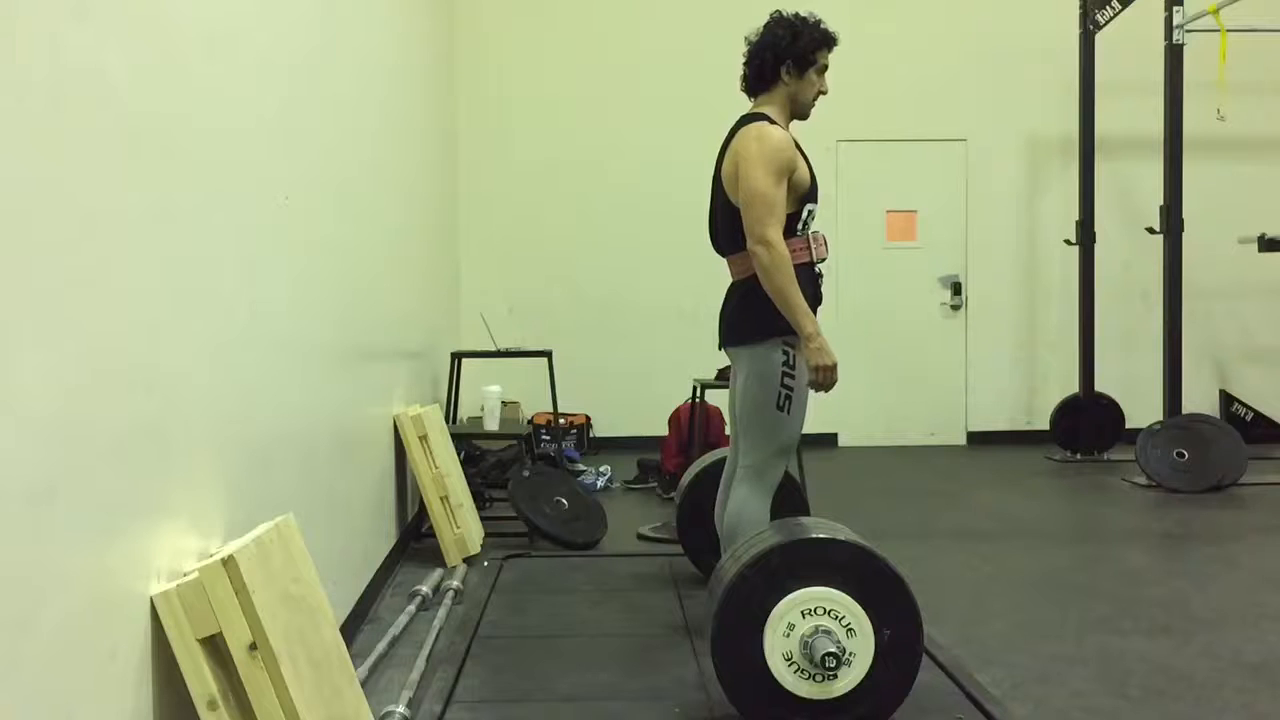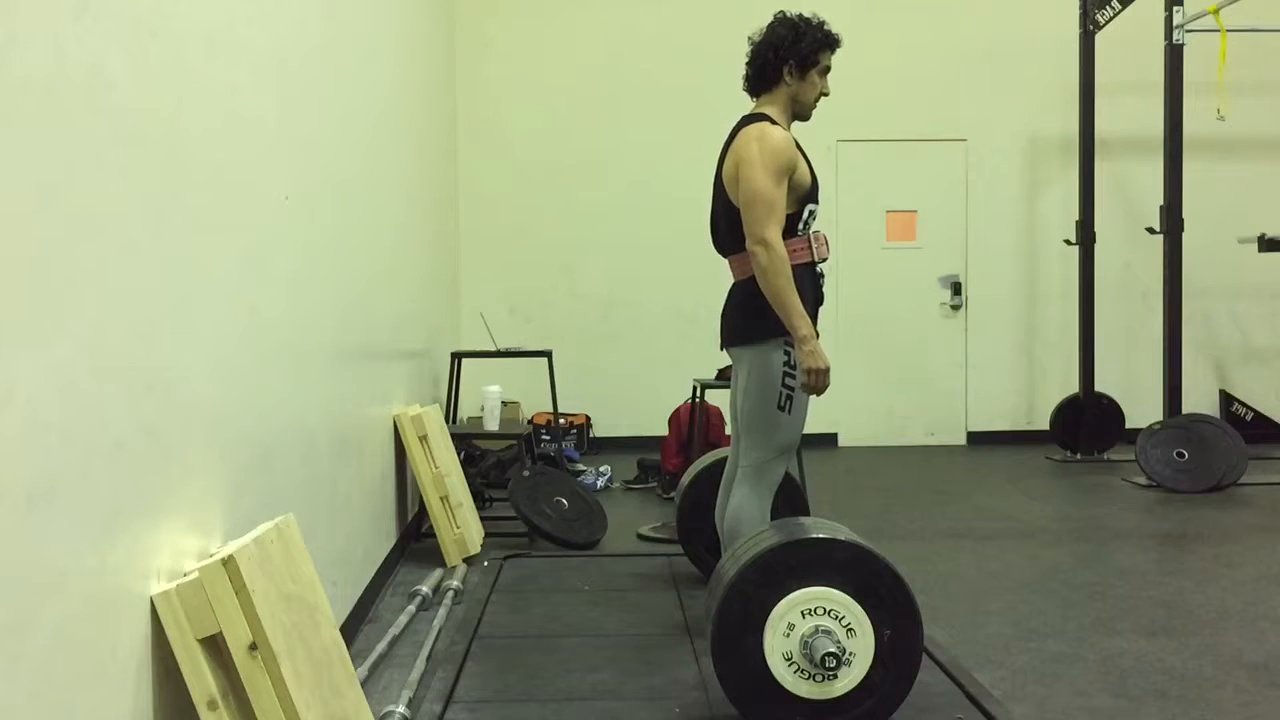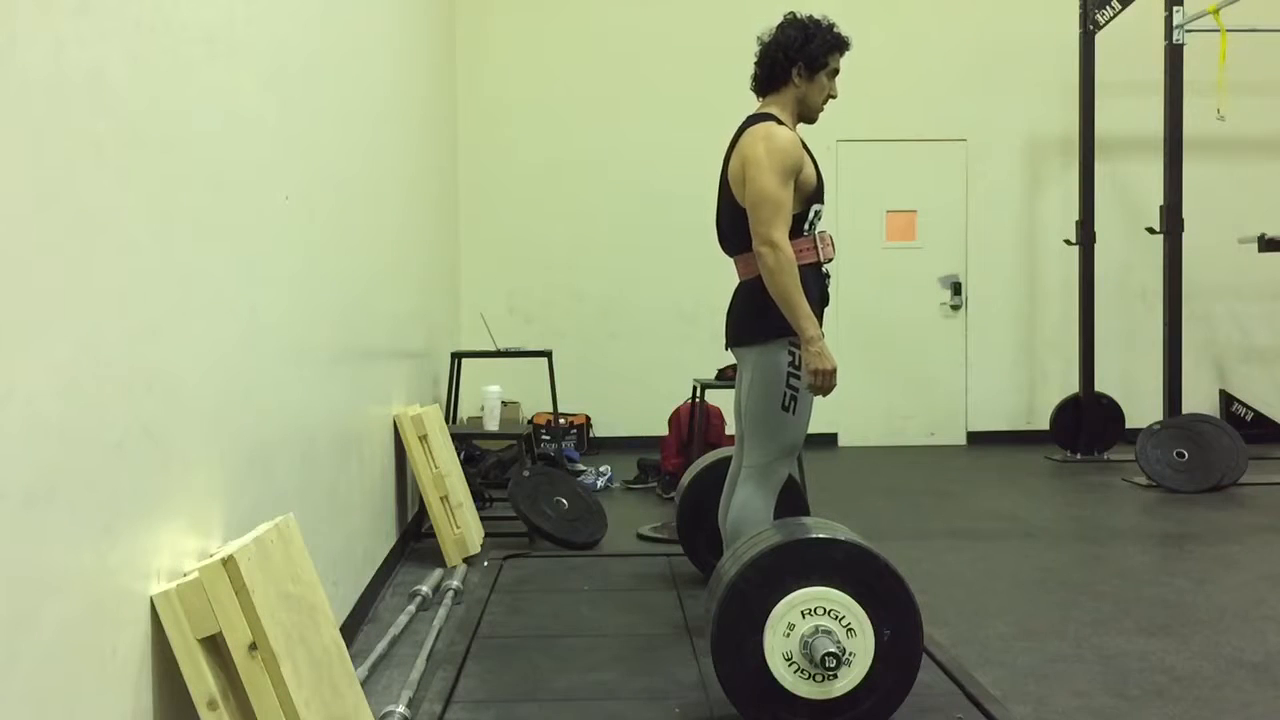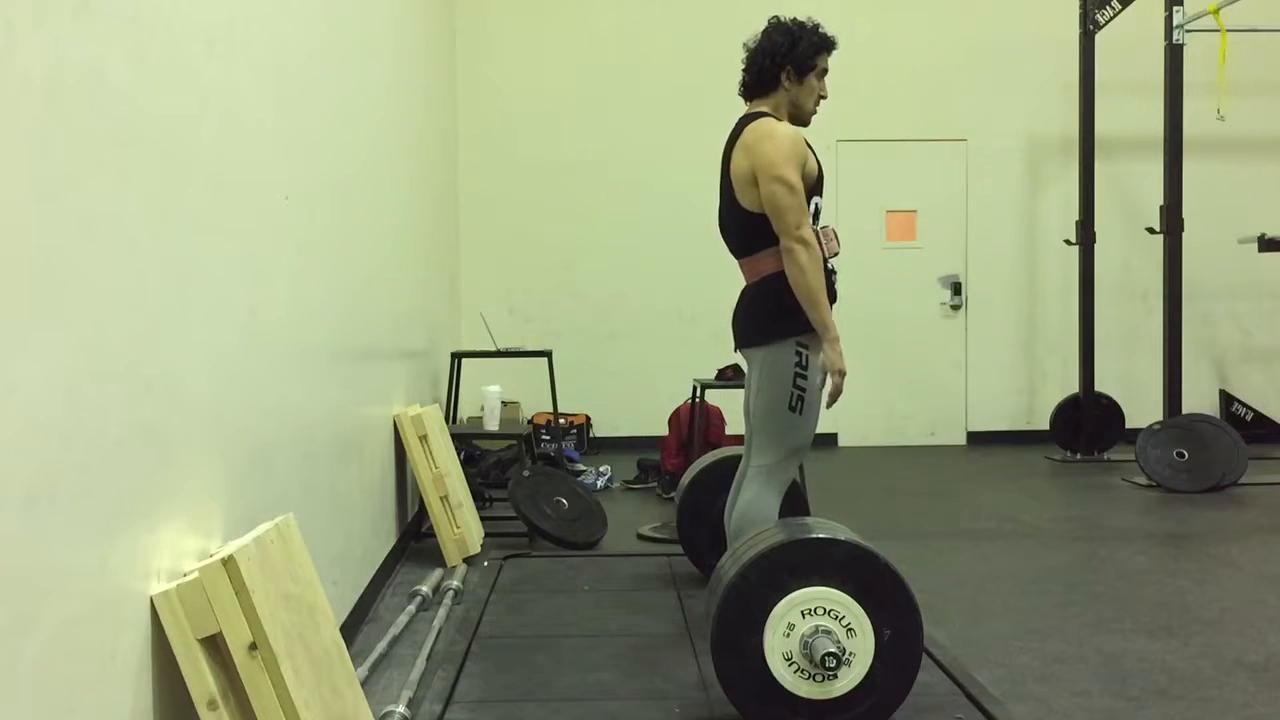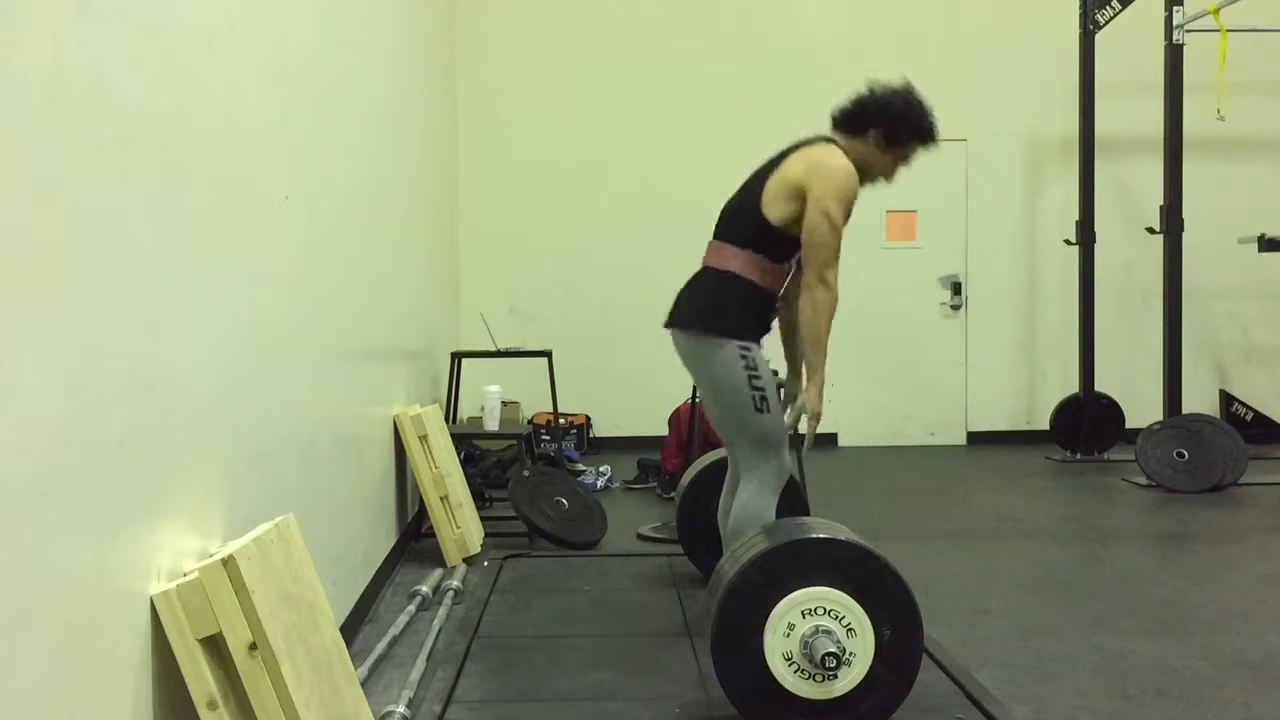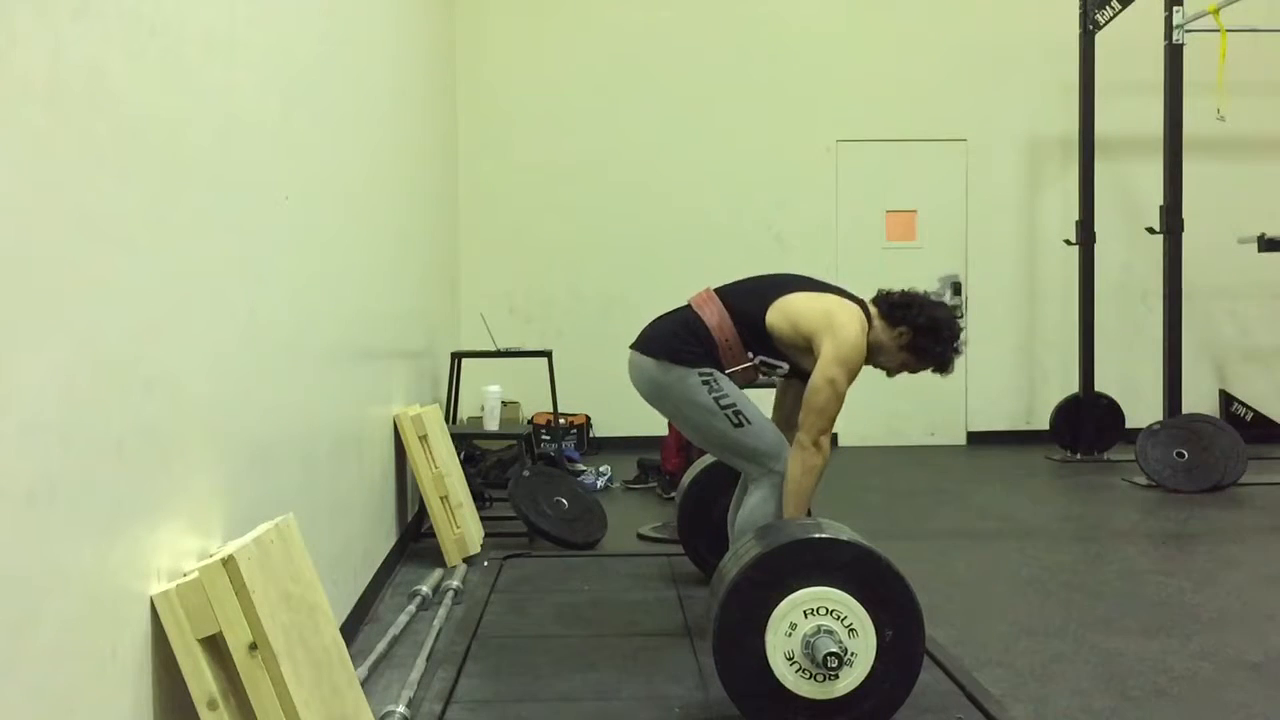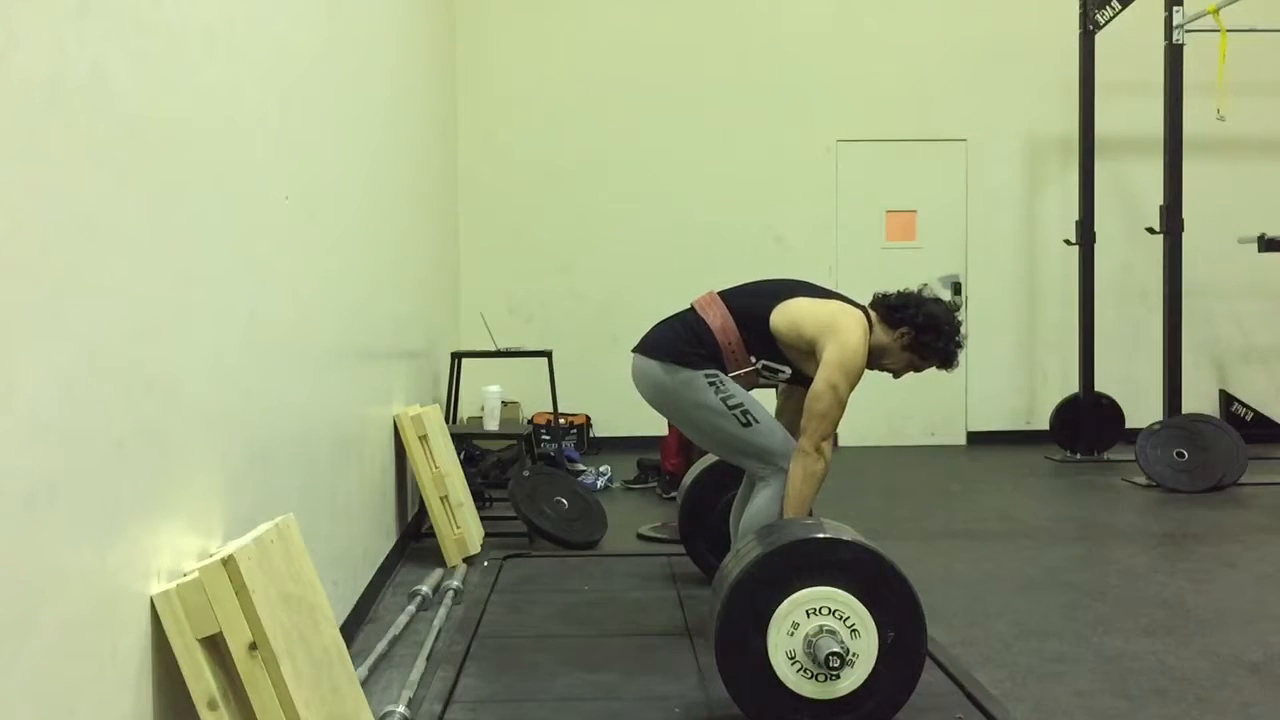
dt=0.5s
person 1, frame 1
left shoulder: (753, 136)
right shoulder: (767, 140)
right elbow: (765, 246)
right wrist: (812, 335)
left hip: (758, 319)
right hip: (772, 323)
left knee: (745, 469)
right knee: (762, 472)
person 1, frame 2
left shoulder: (755, 137)
right shoulder: (768, 140)
right elbow: (765, 246)
right wrist: (804, 338)
left hip: (760, 320)
right hip: (773, 324)
left knee: (746, 469)
right knee: (762, 471)
person 1, frame 3
left shoulder: (760, 136)
right shoulder: (775, 140)
right elbow: (772, 248)
right wrist: (812, 339)
left hip: (765, 321)
right hip: (778, 325)
left knee: (749, 470)
right knee: (766, 472)
person 1, frame 4
left shoulder: (749, 136)
right shoulder: (777, 138)
right elbow: (797, 244)
right wrist: (830, 339)
left hip: (766, 316)
right hip: (786, 323)
left knee: (759, 468)
right knee: (772, 472)
person 1, frame 5
left shoulder: (805, 163)
right shoulder: (834, 169)
left elbow: (796, 282)
right elbow: (819, 284)
left wrist: (797, 370)
right wrist: (815, 383)
left hip: (707, 315)
right hip: (718, 323)
left knee: (752, 462)
right knee: (764, 466)
person 1, frame 6
left shoulder: (834, 318)
right shoulder: (848, 337)
left elbow: (789, 427)
right elbow: (811, 443)
left hip: (664, 354)
right hip: (675, 361)
left knee: (765, 464)
right knee: (772, 467)
person 1, frame 7
left shoulder: (835, 324)
right shoulder: (850, 342)
left elbow: (792, 437)
right elbow: (813, 448)
left hip: (666, 357)
right hip: (677, 364)
left knee: (770, 463)
right knee: (779, 466)
